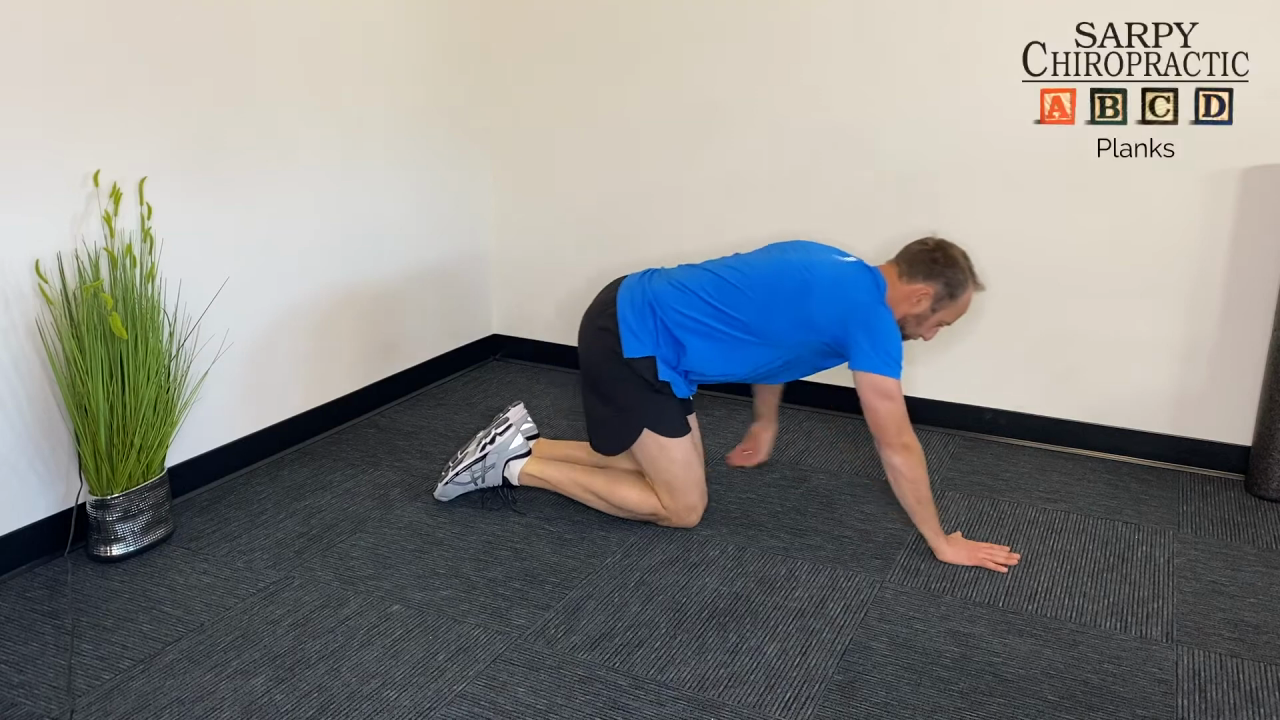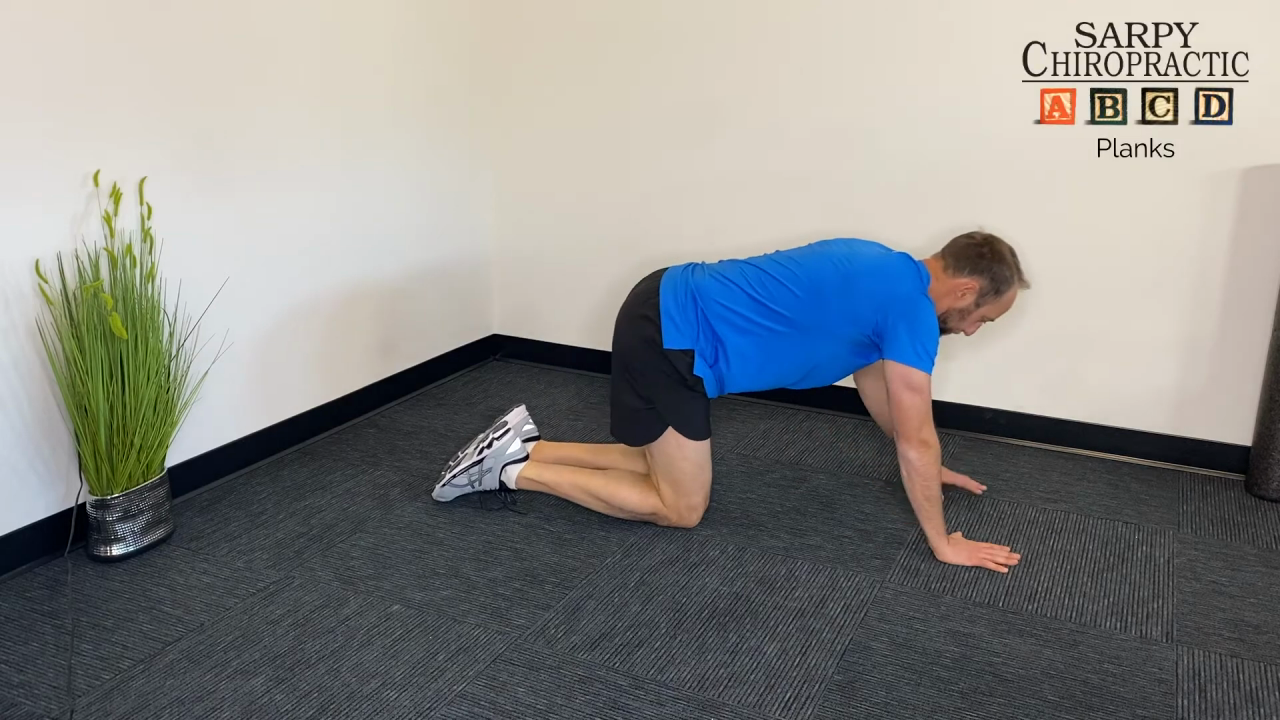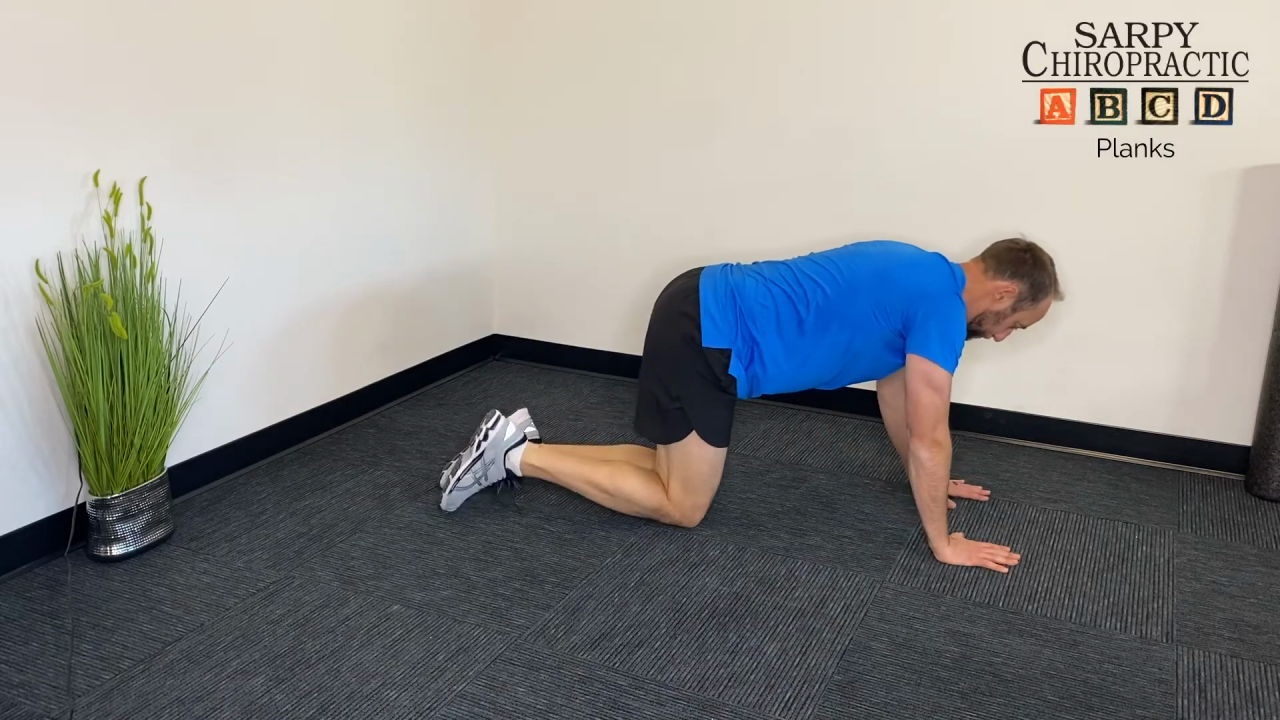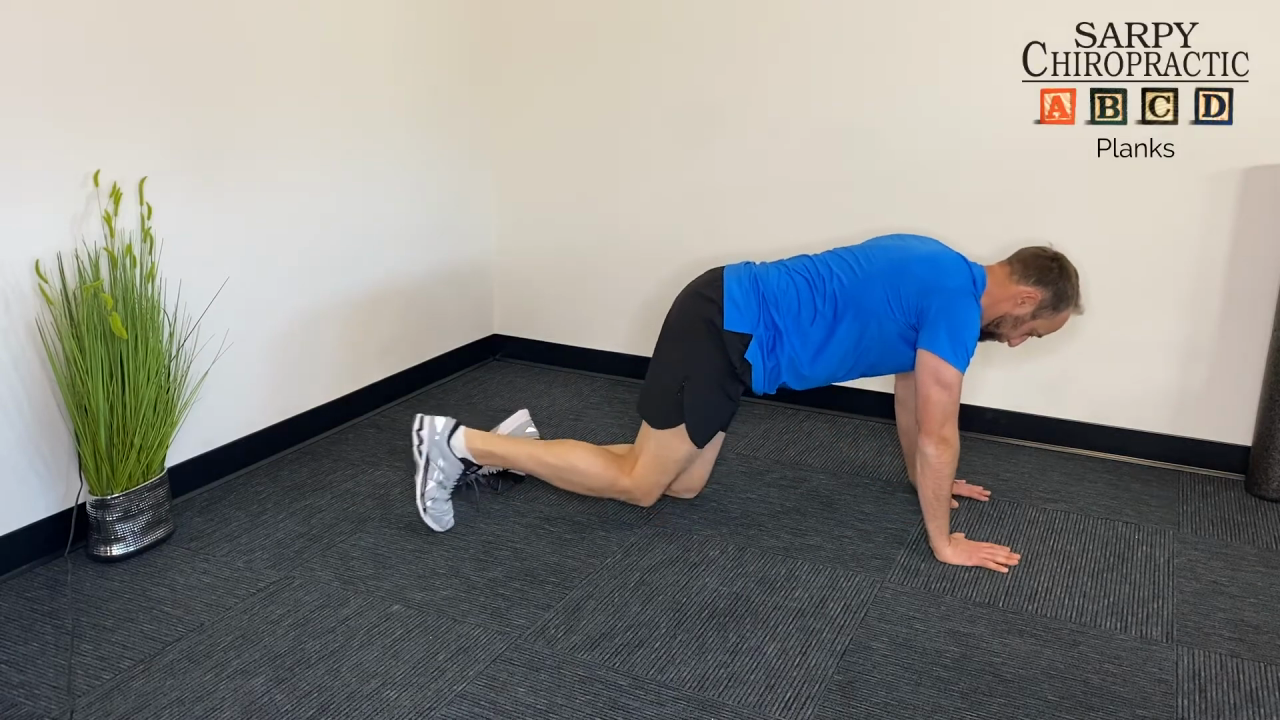
dt=0.5s
person 1, frame 1
left shoulder: (838, 270)
right shoulder: (868, 310)
right elbow: (898, 447)
left wrist: (765, 423)
right wrist: (942, 543)
left hip: (632, 317)
right hip: (630, 344)
left knee: (672, 469)
right knee: (682, 507)
left ankle: (526, 441)
right ankle: (517, 466)
person 1, frame 2
left shoulder: (885, 277)
right shoulder: (910, 307)
left elbow: (873, 379)
right elbow: (916, 439)
left wrist: (924, 467)
right wrist: (943, 542)
left hip: (669, 311)
right hip: (669, 336)
left knee: (671, 469)
right knee: (681, 508)
left ankle: (527, 445)
right ankle: (515, 470)
person 1, frame 3
left shoulder: (918, 282)
right shoulder: (942, 304)
left elbow: (893, 388)
right elbow: (930, 438)
left wrist: (926, 478)
right wrist: (942, 541)
left hip: (700, 313)
right hip: (706, 335)
left knee: (679, 469)
right knee: (683, 506)
left ankle: (527, 444)
right ankle: (519, 456)
person 1, frame 4
left shoulder: (938, 280)
right shoulder: (956, 300)
left elbow: (909, 391)
right elbow: (938, 433)
left wrist: (923, 479)
right wrist: (943, 541)
left hip: (733, 325)
right hip: (725, 326)
left knee: (682, 480)
right knee: (639, 484)
left ankle: (522, 448)
right ankle: (456, 443)
